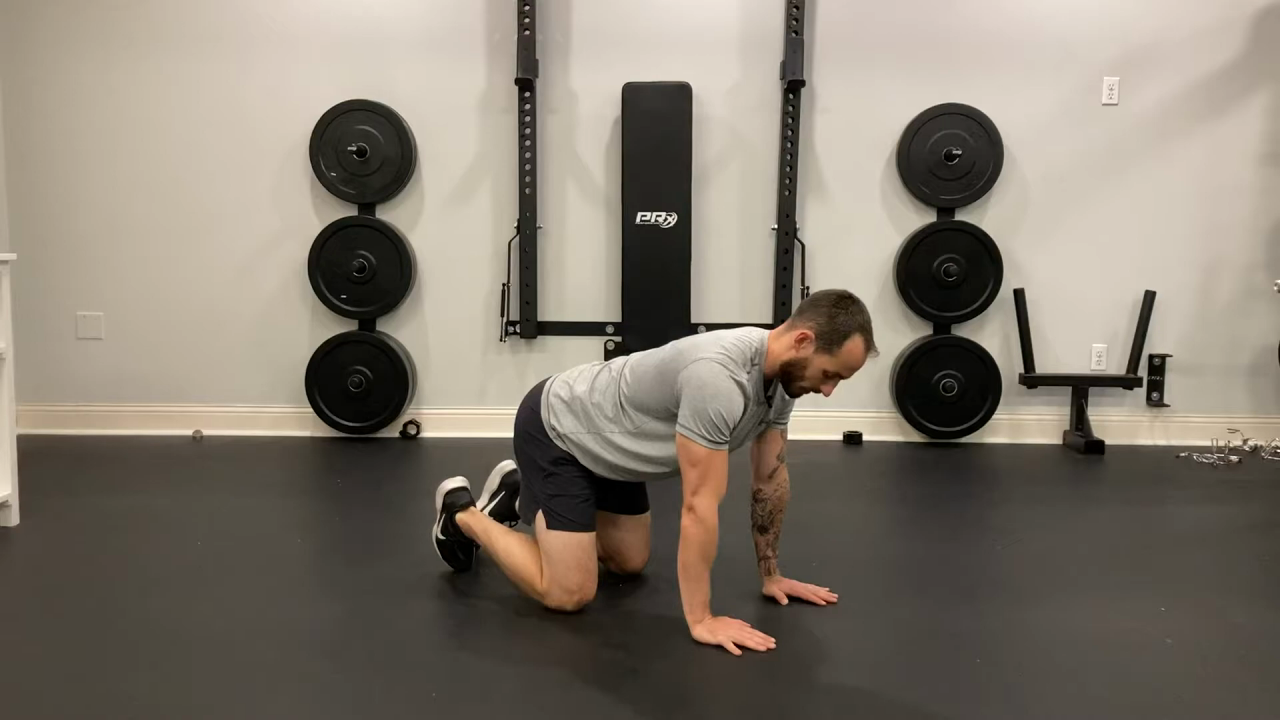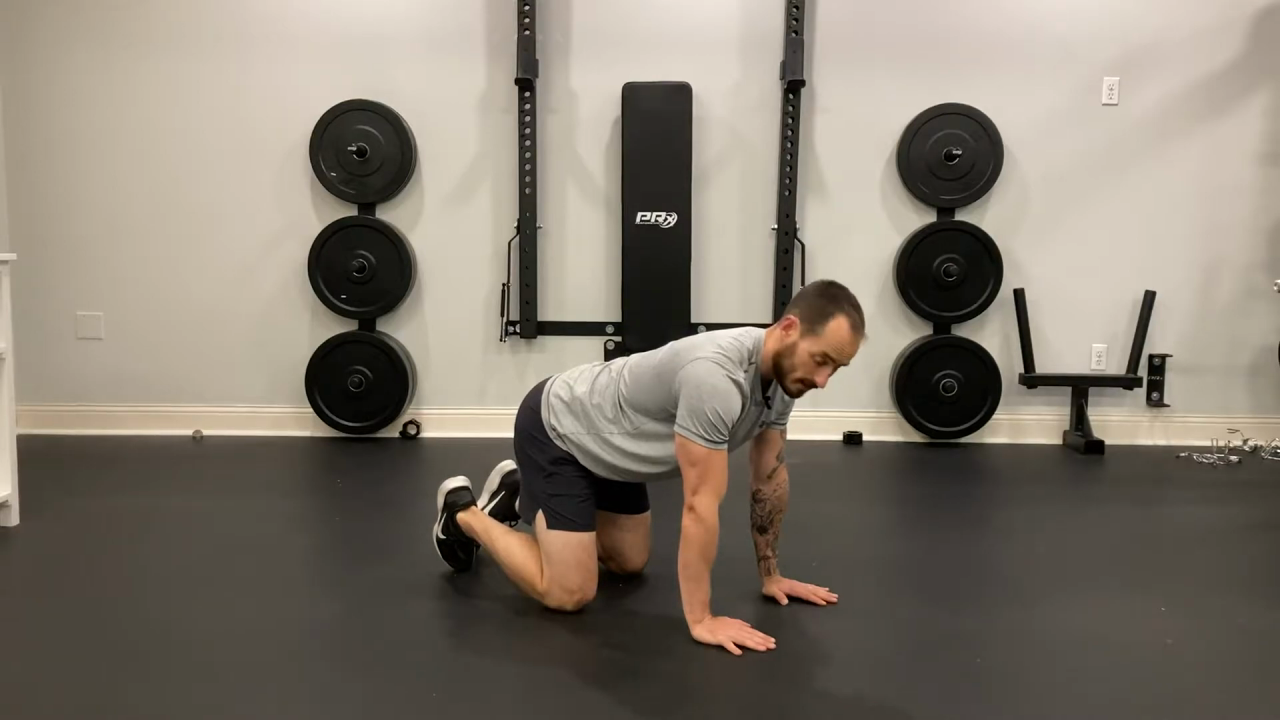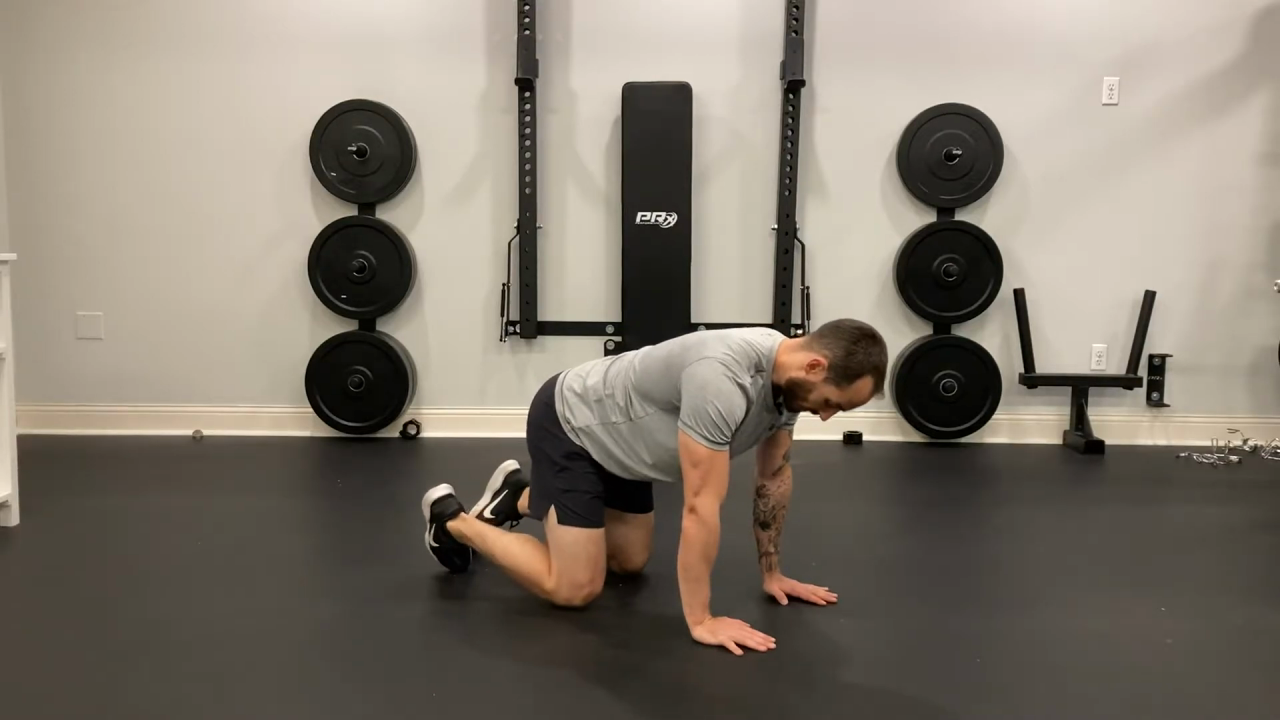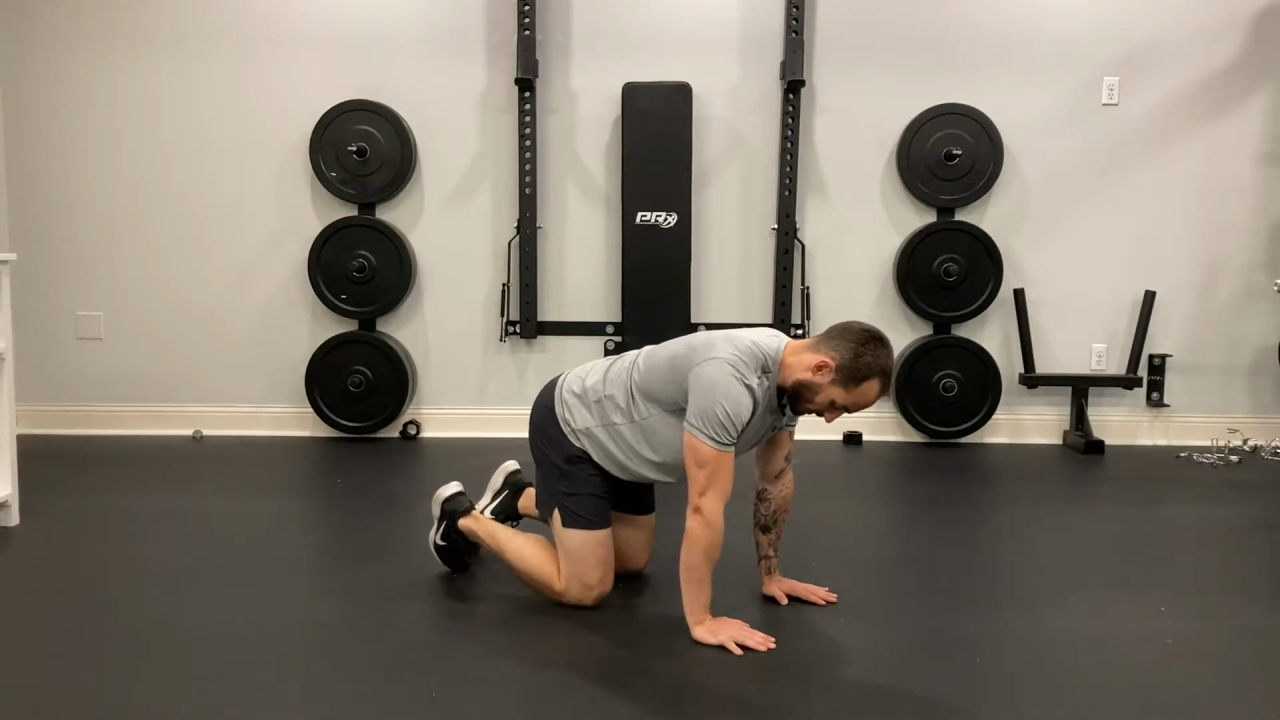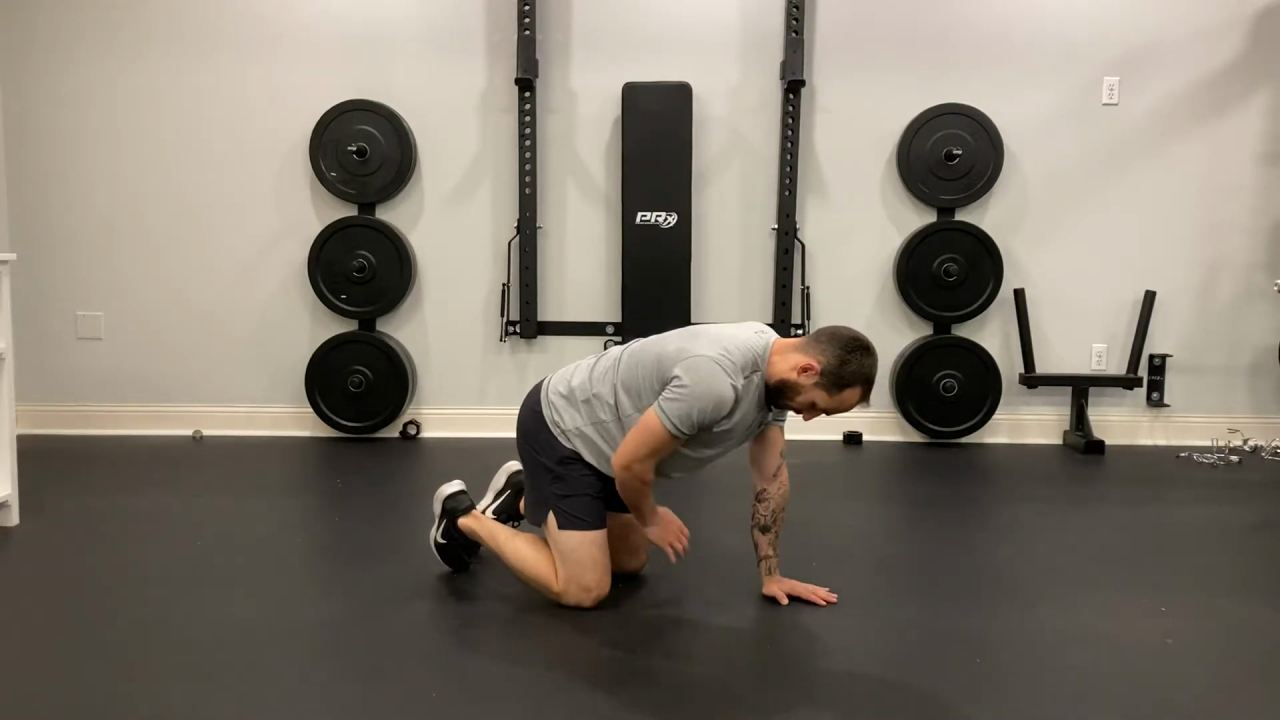
dt=1s
person 1, frame 1
left shoulder: (781, 373)
right shoulder: (718, 376)
left elbow: (770, 478)
right elbow: (699, 506)
left wrist: (770, 574)
right wrist: (701, 620)
left hip: (602, 438)
right hip: (555, 428)
left knee: (629, 563)
right knee: (569, 594)
left ankle: (520, 495)
right ankle: (462, 514)
person 1, frame 2
left shoulder: (783, 373)
right shoulder: (715, 376)
left elbow: (770, 478)
right elbow: (700, 506)
left wrist: (770, 574)
right wrist: (700, 618)
left hip: (604, 439)
right hip: (555, 428)
left knee: (630, 563)
right knee: (569, 593)
left ankle: (518, 493)
right ankle: (463, 513)
person 1, frame 3
left shoulder: (788, 374)
right shoulder: (723, 378)
left elbow: (774, 477)
right elbow: (700, 506)
left wrist: (771, 572)
right wrist: (701, 619)
left hip: (611, 434)
right hip: (568, 424)
left knee: (630, 562)
right knee: (575, 588)
left ankle: (520, 496)
right ankle: (452, 521)
person 1, frame 4
left shoulder: (788, 372)
right shoulder: (729, 379)
left elbow: (775, 479)
right elbow: (704, 508)
left wrist: (770, 573)
right wrist: (700, 620)
left hip: (615, 434)
right hip: (571, 425)
left knee: (631, 562)
right knee: (584, 587)
left ankle: (518, 496)
right ankle: (462, 518)
person 1, frame 5
left shoulder: (775, 368)
right shoulder: (716, 378)
left elbow: (770, 476)
right elbow: (630, 464)
left wrist: (770, 573)
right wrist: (650, 520)
left hip: (603, 432)
right hip: (560, 425)
left knee: (630, 562)
right knee: (584, 589)
left ankle: (521, 496)
right ankle: (464, 518)
